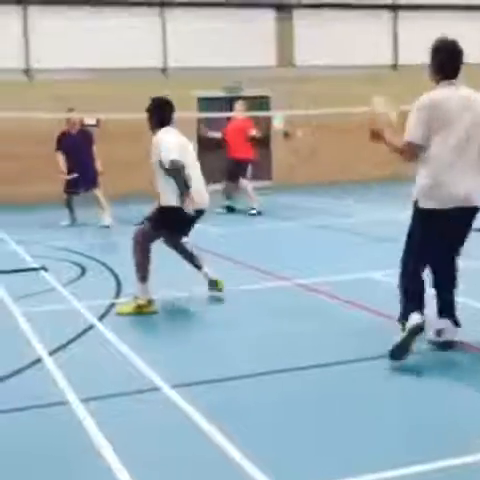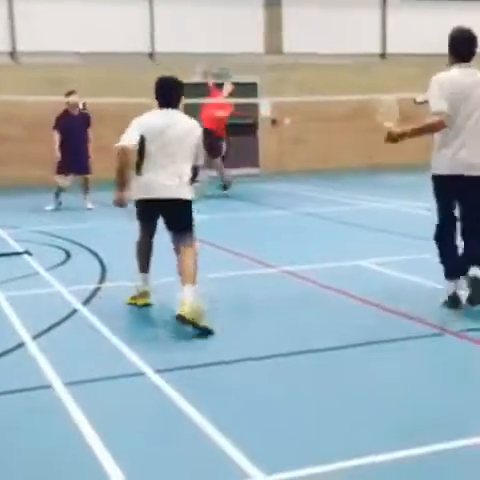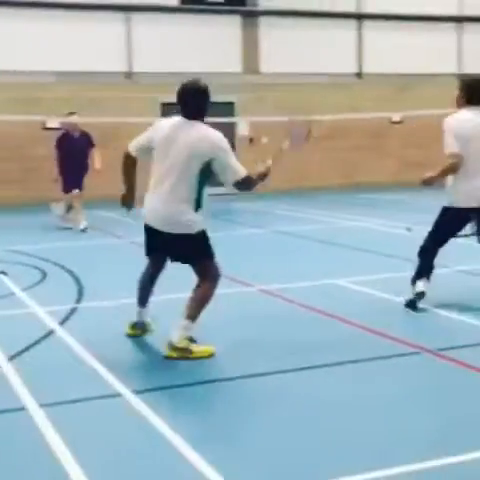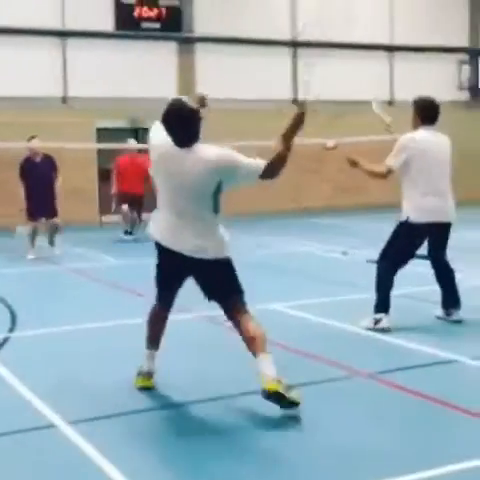
dt=0.4s
person 1, frame 1
left shoulder: (427, 102)
left elbow: (409, 152)
left wrist: (385, 135)
left hip: (433, 196)
left knee: (413, 262)
right knee: (443, 258)
left ankle: (413, 317)
right ankle: (446, 324)
person 1, frame 2
left shoulder: (442, 80)
left elbow: (438, 121)
left wrist: (402, 133)
left hip: (446, 166)
left knee: (446, 227)
left ankle: (455, 281)
person 1, frame 3
left shoulder: (454, 122)
left elbow: (454, 163)
left wrist: (434, 177)
left hip: (461, 198)
left knee: (431, 244)
left ankle: (420, 283)
person 1, frame 4
left shoulder: (409, 140)
right shoulder: (445, 141)
left elbow: (384, 172)
left wrist: (361, 164)
left hip: (418, 214)
right hip: (444, 213)
left knee: (387, 262)
right knee: (439, 260)
left ankle: (381, 315)
right ankle: (452, 309)
person 2, frame 1
left shoulder: (162, 139)
right shoulder: (172, 138)
left elbow: (176, 169)
left wrist: (184, 199)
right wrist: (161, 206)
left hip: (180, 204)
right hip: (191, 203)
left knee: (140, 240)
right knee: (173, 241)
left ankle: (144, 300)
right ankle: (209, 277)
person 2, frame 2
left shoulder: (143, 122)
right shoulder: (193, 126)
left elbow: (125, 152)
right elbow: (196, 167)
left wrist: (122, 189)
left hip: (147, 191)
right hip: (179, 193)
left knee: (146, 235)
right knee: (186, 247)
left ankle: (143, 290)
right ankle: (188, 305)
person 2, frame 3
left shoulder: (160, 127)
right shoulder: (213, 139)
left elbow: (129, 155)
right elbow: (242, 183)
left wrist: (129, 191)
right wrist: (260, 175)
left hip: (153, 216)
right hip: (184, 221)
left knee: (155, 266)
right knee: (209, 277)
left ankle: (140, 321)
right ankle: (179, 340)
person 2, frame 4
left shoulder: (158, 143)
right shoulder: (218, 159)
left elbow: (163, 125)
right elbow: (269, 171)
left wrist: (191, 106)
right wrist: (290, 132)
left hip: (168, 243)
right hip: (208, 249)
left knee: (162, 303)
right knee: (240, 314)
left ankle: (147, 370)
right ankle: (270, 378)
